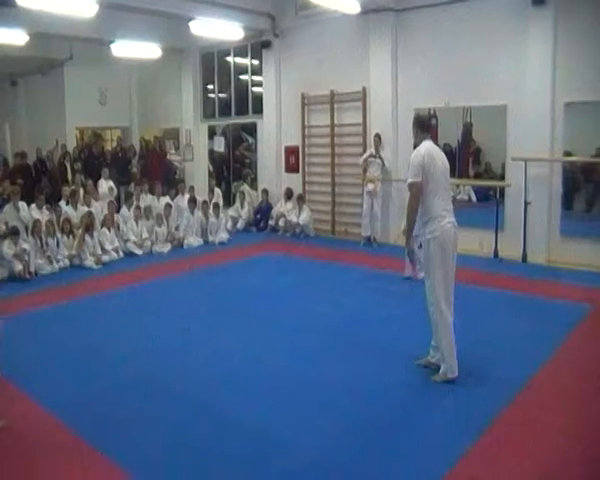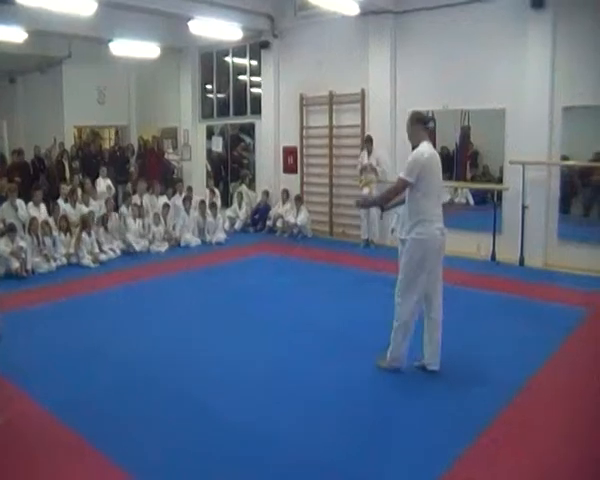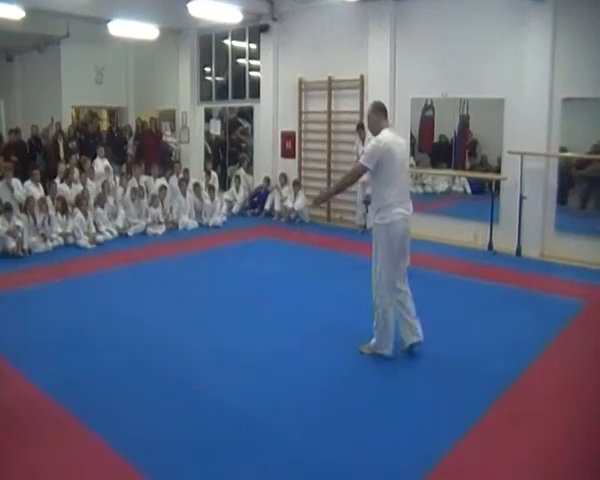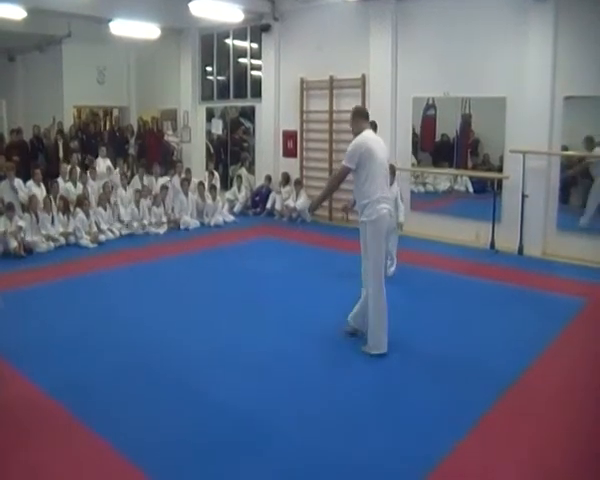
dt=0.5s
person 1, frame 1
left shoulder: (418, 155)
right shoulder: (440, 154)
left elbow: (415, 199)
left wrist: (408, 237)
left hip: (435, 232)
right hip: (449, 228)
left knee: (439, 301)
right knee: (443, 298)
left ankle: (449, 367)
right ankle: (437, 355)
person 1, frame 2
left shoulder: (419, 155)
right shoulder: (432, 153)
left elbow: (396, 189)
left wrist: (371, 201)
right wrist: (386, 203)
left hip: (422, 235)
right hip: (435, 233)
left knee: (406, 298)
right knee: (432, 299)
left ankle: (395, 357)
right ankle: (431, 359)
person 1, frame 3
left shoulder: (380, 143)
right shoulder: (399, 141)
left elbow: (353, 176)
left wrist: (326, 194)
right wrist: (375, 198)
left hip: (387, 220)
right hip: (402, 218)
left knee: (383, 285)
right knee: (398, 281)
left ankle: (381, 344)
right ankle: (412, 334)
person 1, frame 4
left shoulder: (359, 142)
right shoulder: (379, 142)
left elbow: (337, 179)
left wrist: (317, 202)
right wrist: (353, 202)
left hip: (373, 216)
right hip: (381, 212)
left knee: (374, 279)
right knee: (369, 275)
left ankle: (377, 343)
right ankle: (358, 322)
